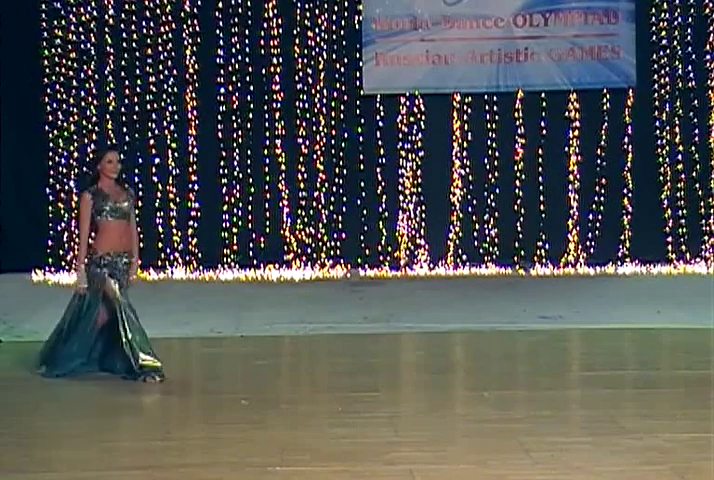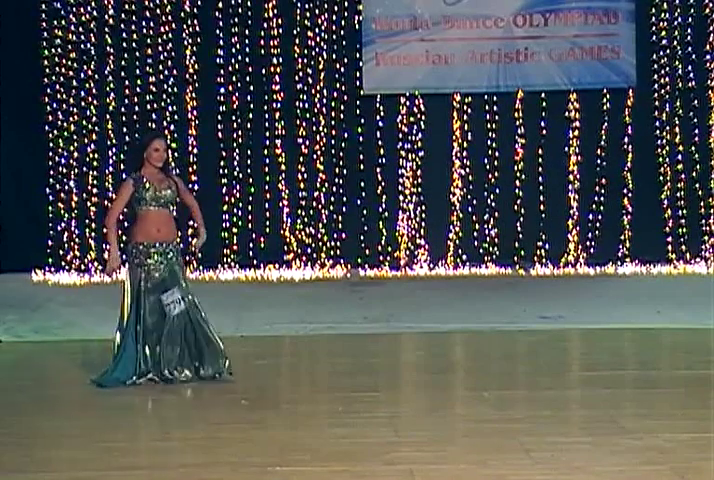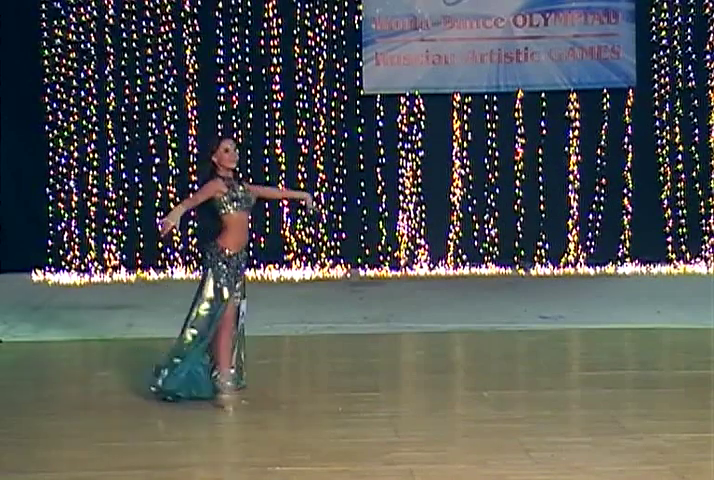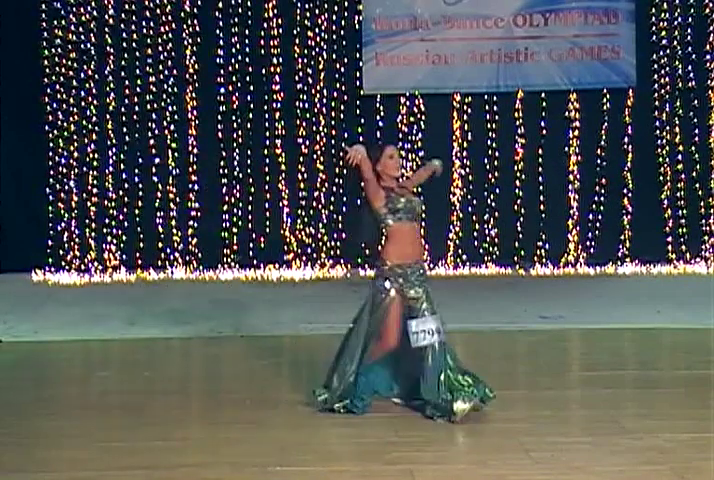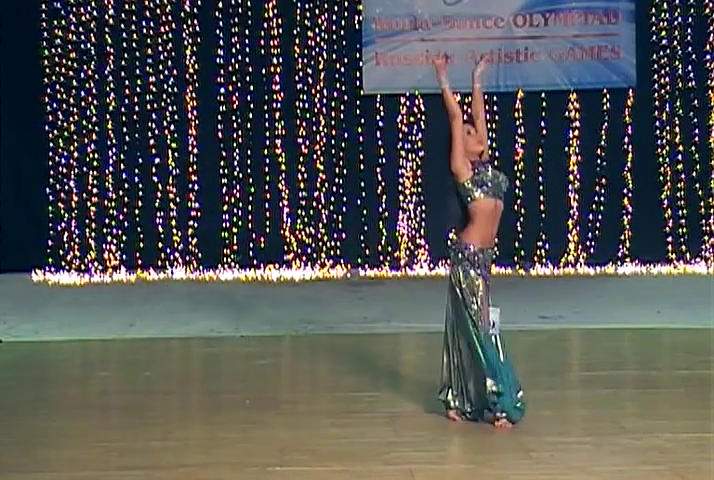
dt=1s
person 1, frame 1
left shoulder: (127, 192)
right shoulder: (90, 195)
right elbow: (83, 235)
left wrist: (134, 261)
right wrist: (80, 270)
left hip: (123, 259)
right hip: (102, 260)
left knee: (104, 313)
right knee: (123, 312)
left ankle: (71, 359)
right ankle: (143, 366)
person 1, frame 2
left shoulder: (172, 180)
right shoulder: (133, 182)
left elbow: (191, 202)
right elbow: (111, 217)
left wrist: (201, 230)
right wrist: (113, 251)
left hip: (170, 250)
right hip: (142, 251)
left knee: (178, 306)
right knee: (144, 309)
left ankle: (175, 364)
right ankle: (142, 367)
person 1, frame 3
left shoulder: (238, 184)
right shoulder: (217, 183)
left elbow: (268, 191)
right elbow: (195, 198)
left wrist: (300, 194)
right wrist: (177, 211)
left hip: (235, 257)
right hip: (224, 256)
left knee: (231, 318)
right knee: (223, 318)
left ankle: (223, 378)
right ankle: (223, 382)
person 1, frame 4
left shoulder: (405, 187)
right shoulder: (378, 192)
left elbow: (422, 174)
right elbow: (366, 173)
left wrist: (433, 166)
right wrist: (361, 154)
left hip: (416, 271)
right hip: (391, 271)
left knee: (429, 336)
right knee: (389, 339)
left ankle: (445, 400)
right ankle: (353, 385)
person 1, frame 5
left shoulder: (483, 163)
right shoulder: (463, 166)
left elbow: (478, 118)
right elbow: (456, 118)
left wrist: (476, 83)
right wrist: (443, 80)
left hip: (480, 255)
right hip: (469, 254)
left knee: (473, 325)
right knee: (477, 326)
left ankle: (462, 401)
right ankle: (493, 402)
